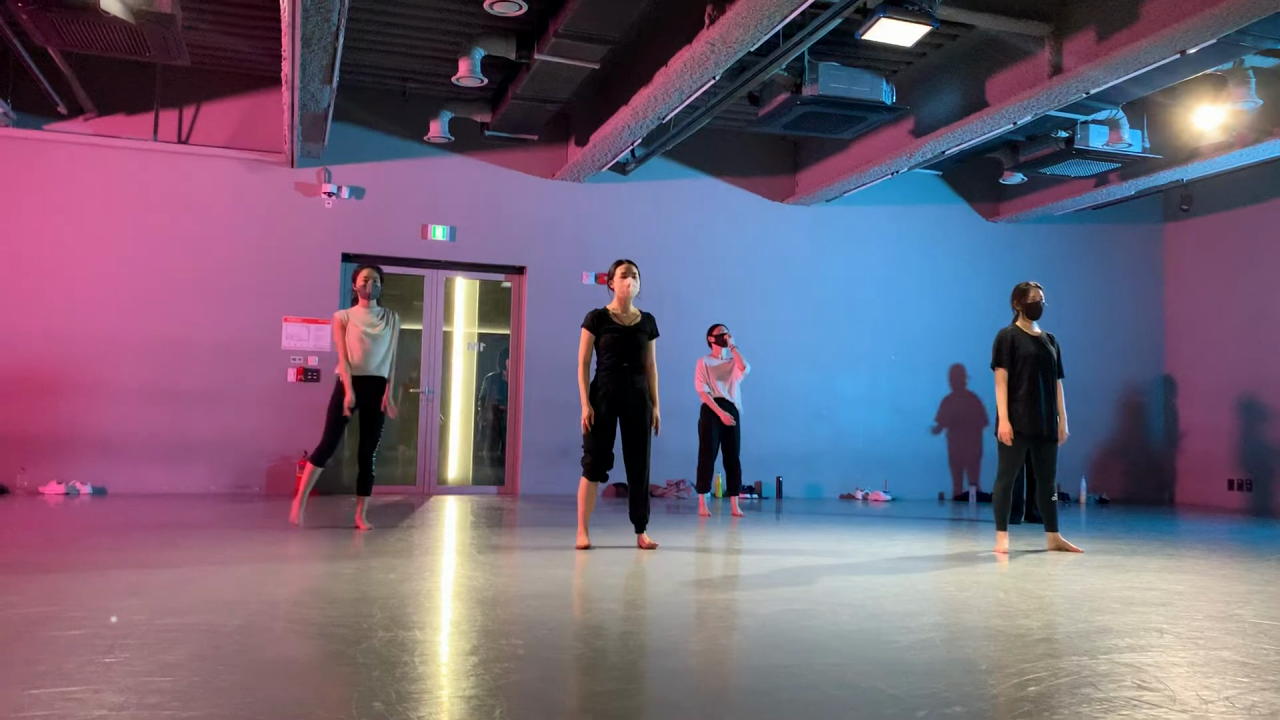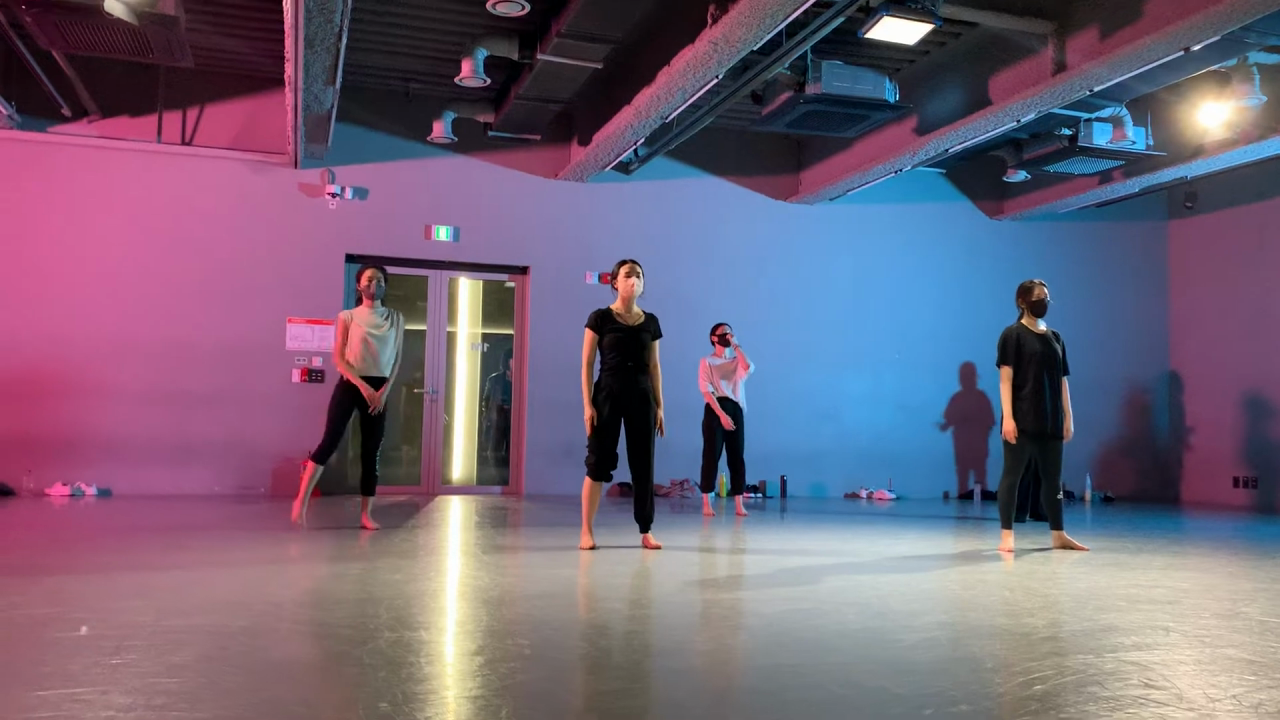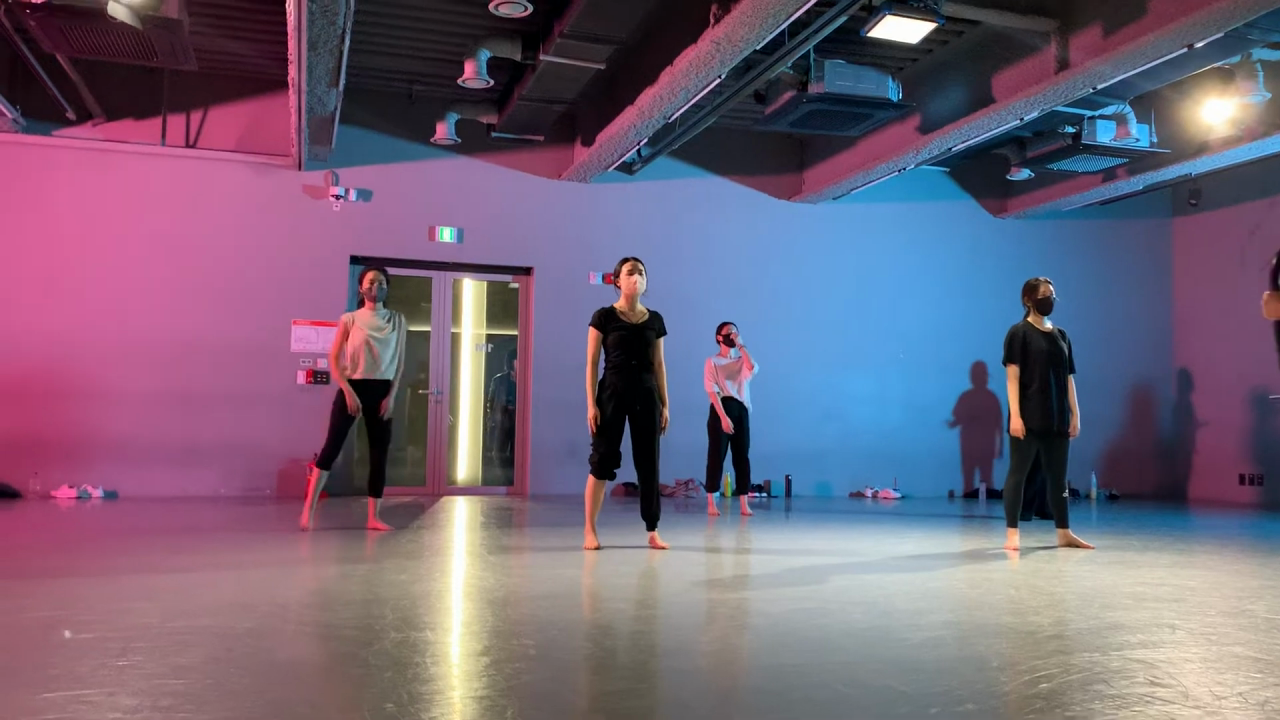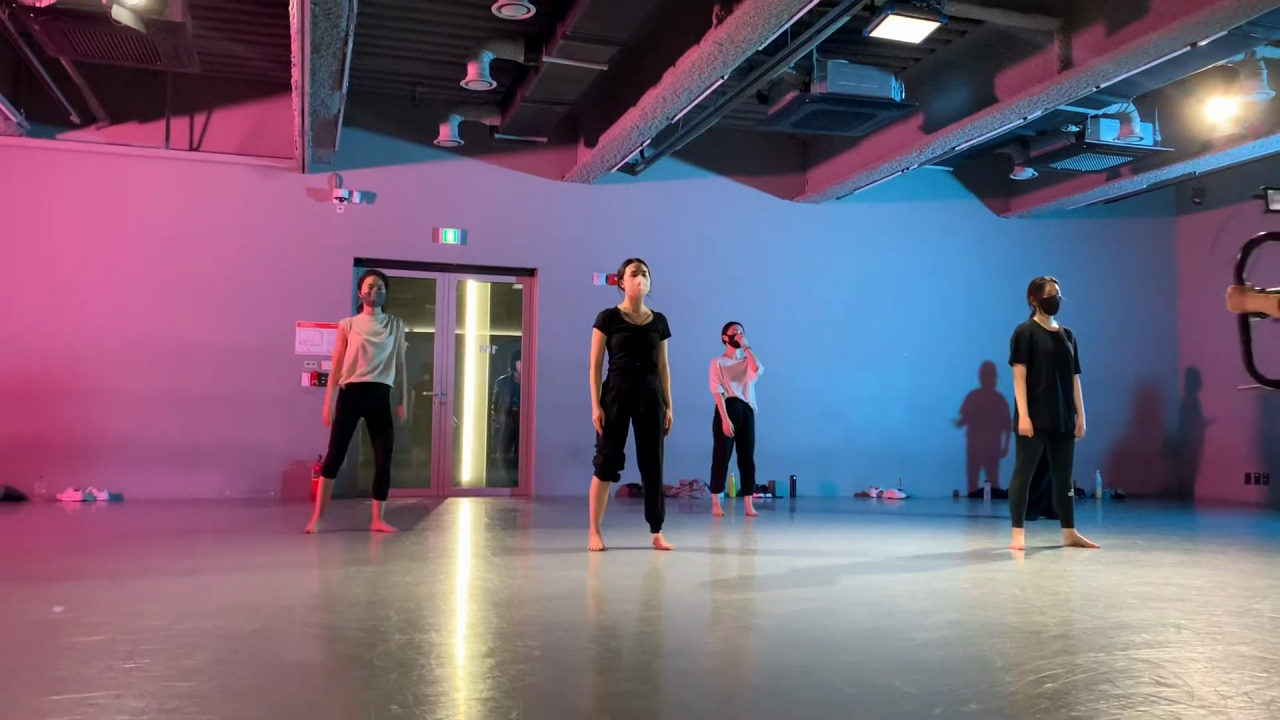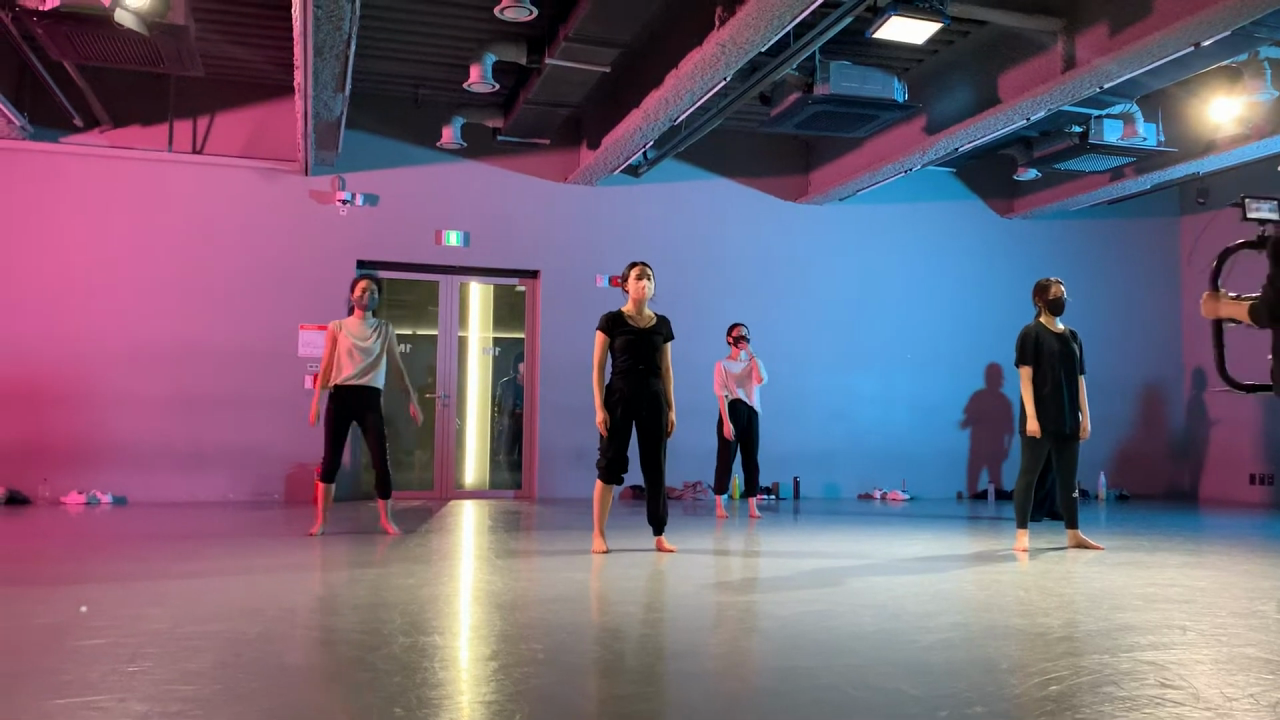
dt=0.2s
person 1, frame 1
left shoulder: (647, 322)
right shoulder: (596, 318)
left elbow: (650, 366)
right elbow: (583, 364)
left wrist: (655, 404)
right wrist: (585, 403)
left hip: (637, 396)
right hip: (604, 393)
left knee: (639, 464)
right knee: (595, 461)
left ankle: (641, 531)
right ankle: (582, 530)
person 1, frame 2
left shoulder: (650, 322)
right shoulder: (600, 318)
left elbow: (654, 366)
right elbow: (587, 364)
left wrist: (659, 405)
right wrist: (588, 404)
left hip: (641, 396)
right hip: (608, 393)
left knee: (643, 464)
right knee: (599, 461)
left ankle: (646, 531)
right ankle: (586, 531)
person 1, frame 3
left shoulder: (655, 320)
right shoulder: (604, 316)
left elbow: (659, 364)
right elbow: (592, 363)
left wrist: (664, 404)
right wrist: (591, 403)
left hip: (646, 394)
right hip: (612, 391)
left knee: (649, 462)
right knee: (603, 460)
left ankle: (652, 531)
right ankle: (590, 530)
person 1, frame 4
left shoulder: (659, 321)
right shoulder: (608, 318)
left elbow: (663, 366)
right elbow: (595, 364)
left wrist: (668, 405)
right wrist: (596, 404)
left hip: (650, 396)
right hip: (616, 393)
left knee: (652, 463)
right knee: (607, 461)
left ankle: (657, 533)
right ankle: (595, 532)
person 1, frame 5
left shoulder: (662, 324)
right shoulder: (611, 321)
left elbow: (666, 369)
right elbow: (598, 367)
left wrist: (671, 408)
right wrist: (600, 407)
left hip: (653, 398)
right hip: (619, 397)
left knee: (655, 466)
right knee: (610, 464)
left ankle: (660, 535)
right ankle: (598, 535)
person 2, frame 1
left shoulder: (1050, 341)
right shoulder: (1008, 337)
left elbow: (1057, 383)
right elbow: (1001, 380)
left wrist: (1062, 420)
right wrist: (1003, 418)
left hip: (1046, 422)
right hip: (1017, 421)
left knee: (1047, 479)
right knee: (1007, 476)
left ankle: (1053, 537)
right ankle: (1002, 537)
person 2, frame 2
left shoulder: (1055, 338)
right shoulder: (1012, 334)
left elbow: (1062, 380)
right elbow: (1006, 378)
left wrist: (1068, 417)
right wrist: (1007, 416)
left hip: (1051, 420)
right hip: (1022, 419)
left knee: (1053, 477)
right knee: (1012, 474)
left ankle: (1058, 535)
right ankle: (1007, 535)
person 2, frame 3
left shoulder: (1061, 336)
right shoulder: (1019, 333)
left elbow: (1068, 378)
right elbow: (1012, 376)
left wrist: (1074, 414)
right wrist: (1015, 415)
left hip: (1057, 418)
right hip: (1028, 418)
left knee: (1058, 475)
right knee: (1018, 473)
left ankle: (1064, 533)
right ankle: (1012, 533)
person 2, frame 4
left shoulder: (1067, 335)
right shoulder: (1025, 332)
left elbow: (1074, 378)
right elbow: (1019, 376)
left wrist: (1080, 415)
right wrist: (1023, 415)
left hip: (1063, 418)
right hip: (1035, 417)
left knee: (1064, 475)
right knee: (1023, 473)
left ankle: (1069, 533)
right ankle: (1017, 533)
person 2, frame 5
left shoulder: (1072, 336)
right shoulder: (1031, 333)
left elbow: (1079, 379)
right elbow: (1025, 377)
left wrist: (1085, 417)
right wrist: (1030, 416)
left hip: (1068, 420)
right hip: (1041, 419)
left knee: (1068, 476)
right knee: (1029, 474)
left ankle: (1073, 534)
right ankle: (1021, 535)
person 3, frame 1
left shoulder: (391, 318)
right shoulder: (343, 317)
left elbow: (391, 358)
right elbow: (343, 358)
left wrist: (389, 393)
right wrist: (349, 391)
left hip: (376, 388)
right hip: (349, 386)
left knee: (368, 453)
right knee: (329, 443)
left ankle: (360, 514)
right ankle: (299, 501)
person 3, frame 2
left shoulder: (395, 318)
right shoulder: (347, 317)
left elbow: (396, 359)
right elbow: (339, 357)
left wrist: (385, 390)
right wrist: (362, 386)
left hip: (378, 389)
right hip: (349, 386)
left knee: (371, 453)
right knee: (330, 441)
left ankle: (366, 515)
right ankle: (301, 501)
person 3, frame 3
left shoulder: (397, 321)
right shoulder: (349, 320)
left elbow: (399, 361)
right elbow: (334, 359)
left wrist: (391, 395)
right wrist: (348, 391)
left hip: (381, 391)
right hip: (351, 389)
left knee: (379, 455)
right knee: (331, 447)
left ankle: (373, 517)
right ankle: (308, 509)
person 3, frame 4
left shoulder: (395, 326)
right shoulder: (348, 325)
left elbow: (400, 365)
right elbow: (337, 366)
left wrist: (402, 401)
right wrist: (330, 401)
left hip: (380, 396)
right hip: (351, 394)
left knee: (384, 458)
right knee: (335, 455)
left ankle: (378, 519)
right ankle: (317, 518)
person 3, frame 5
left shoulder: (384, 330)
right shoulder: (337, 327)
left elbow: (398, 367)
right elbow: (326, 368)
left wrist: (412, 401)
right wrist: (315, 402)
left hip: (369, 397)
right hip: (340, 397)
left knee: (381, 458)
right knee: (331, 459)
left ankle: (386, 518)
right ankle: (321, 521)
person 4, frame 1
left shoulder: (733, 362)
right shoulder: (703, 362)
left elbow: (744, 369)
right elbow: (703, 392)
left wrist: (732, 346)
right wrist: (720, 412)
left hip: (732, 410)
right hip: (711, 410)
left knee: (733, 457)
right knee: (707, 456)
left ankle: (735, 505)
right ankle: (703, 503)
person 4, frame 2
left shoulder: (737, 361)
right shoulder: (707, 362)
left elbow: (749, 368)
right elbow: (707, 392)
left wrist: (735, 345)
right wrist: (721, 414)
left hip: (736, 410)
right hip: (715, 410)
left knee: (737, 456)
right knee: (711, 455)
left ankle: (739, 504)
right ankle: (707, 503)
person 4, frame 3
left shoulder: (742, 361)
right shoulder: (712, 362)
left elbow: (753, 369)
right elbow: (713, 392)
left wrist: (740, 345)
right wrist: (723, 416)
left hip: (741, 410)
right hip: (721, 409)
left knee: (742, 456)
right knee: (716, 455)
left ankle: (744, 503)
right ankle: (711, 502)
person 4, frame 4
left shoulder: (748, 361)
right shoulder: (718, 362)
left elbow: (757, 371)
right elbow: (718, 393)
left wrist: (746, 346)
right wrist: (725, 418)
left hip: (746, 411)
right hip: (727, 409)
left knee: (747, 457)
right knee: (721, 456)
left ankle: (749, 504)
right ankle: (716, 503)
person 4, frame 5
left shoulder: (754, 363)
right shoulder: (722, 365)
left elbow: (761, 380)
right elbow: (722, 395)
left wrist: (751, 354)
right wrist: (726, 421)
left hip: (751, 413)
right hip: (732, 411)
left knee: (751, 459)
right knee: (725, 458)
left ankle: (752, 506)
right ankle: (720, 505)
